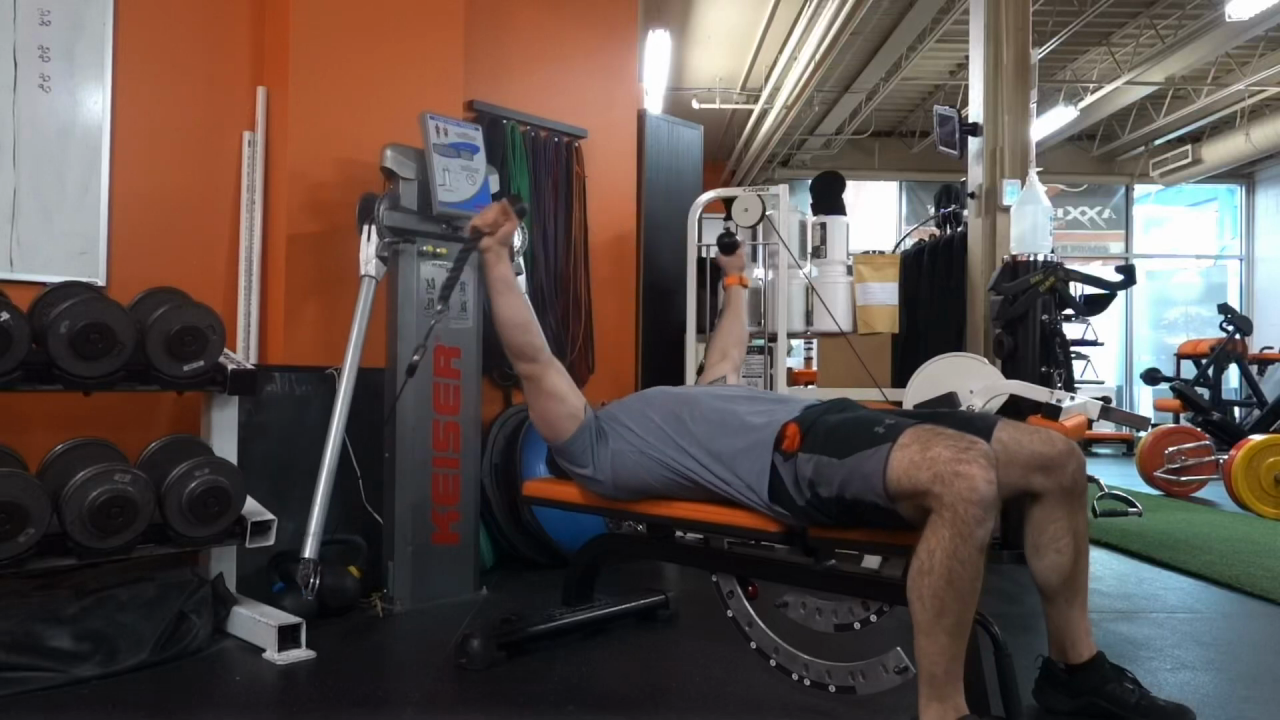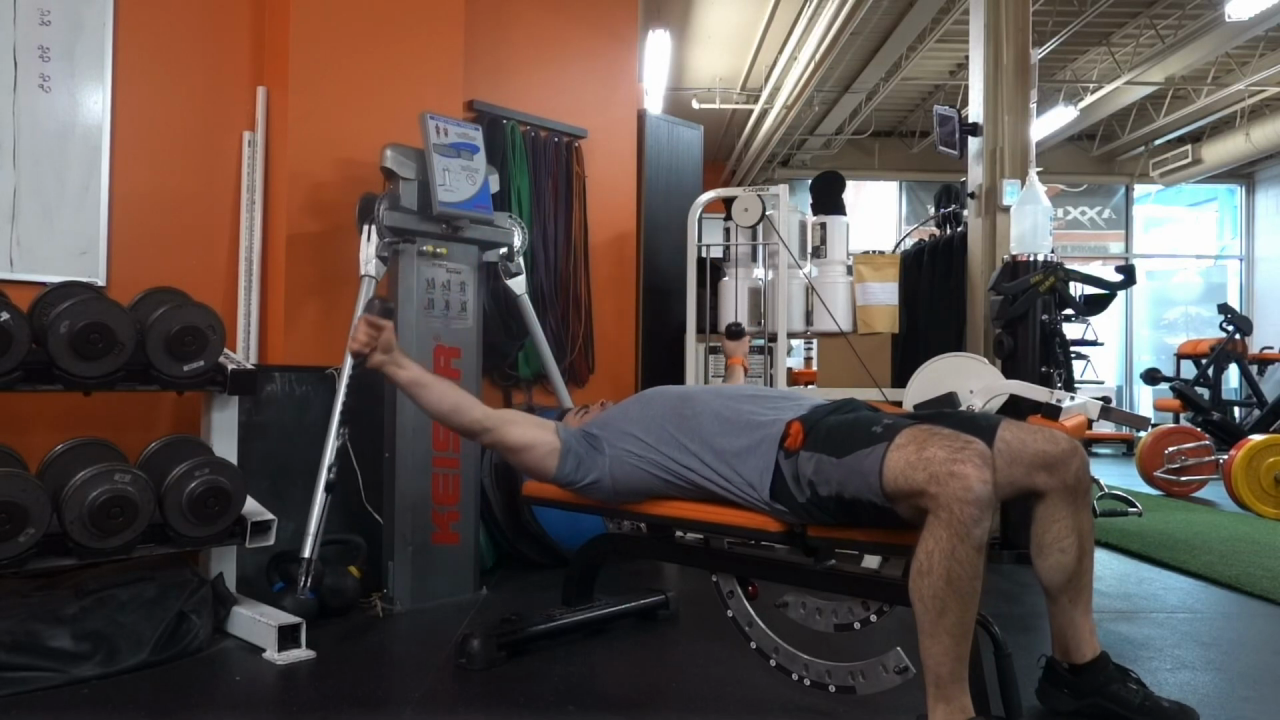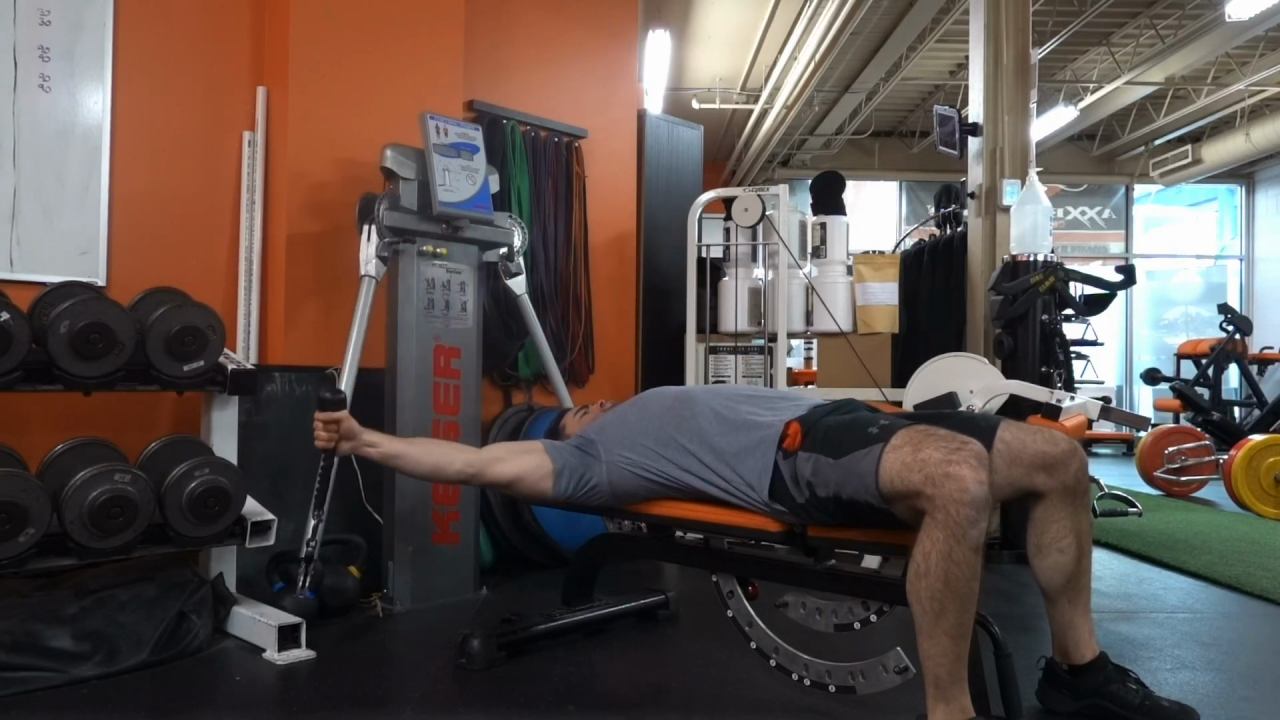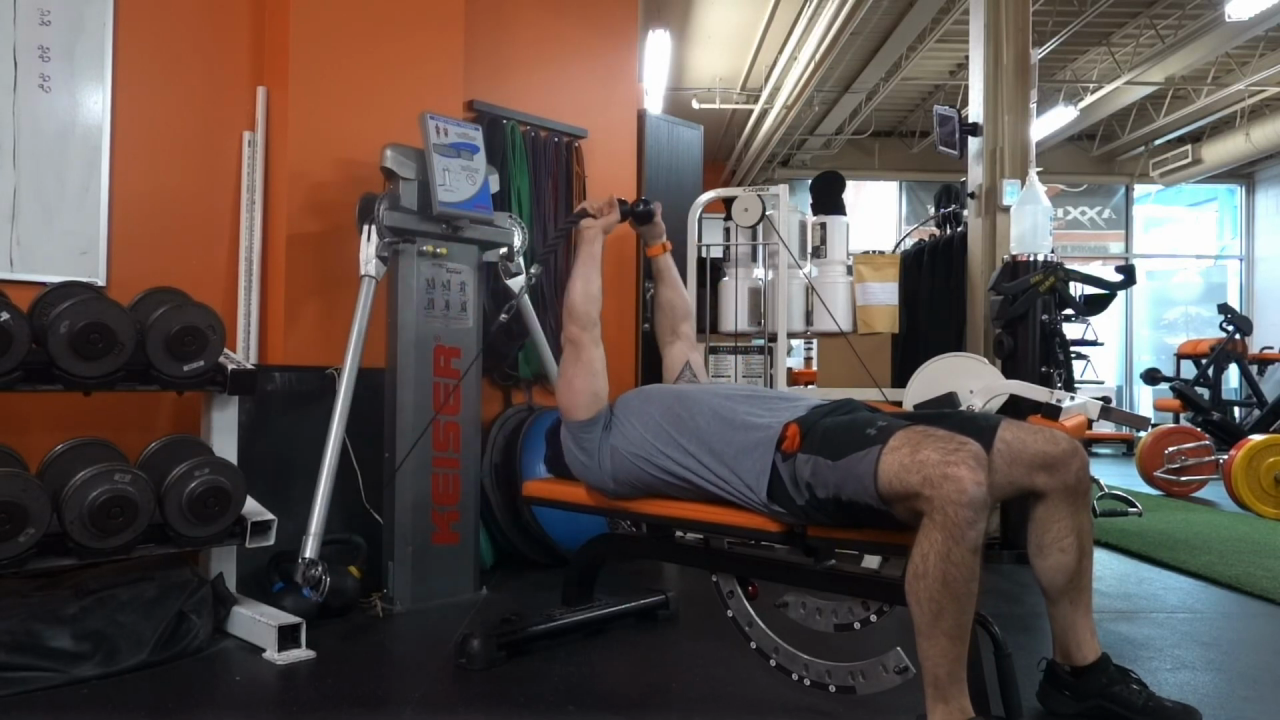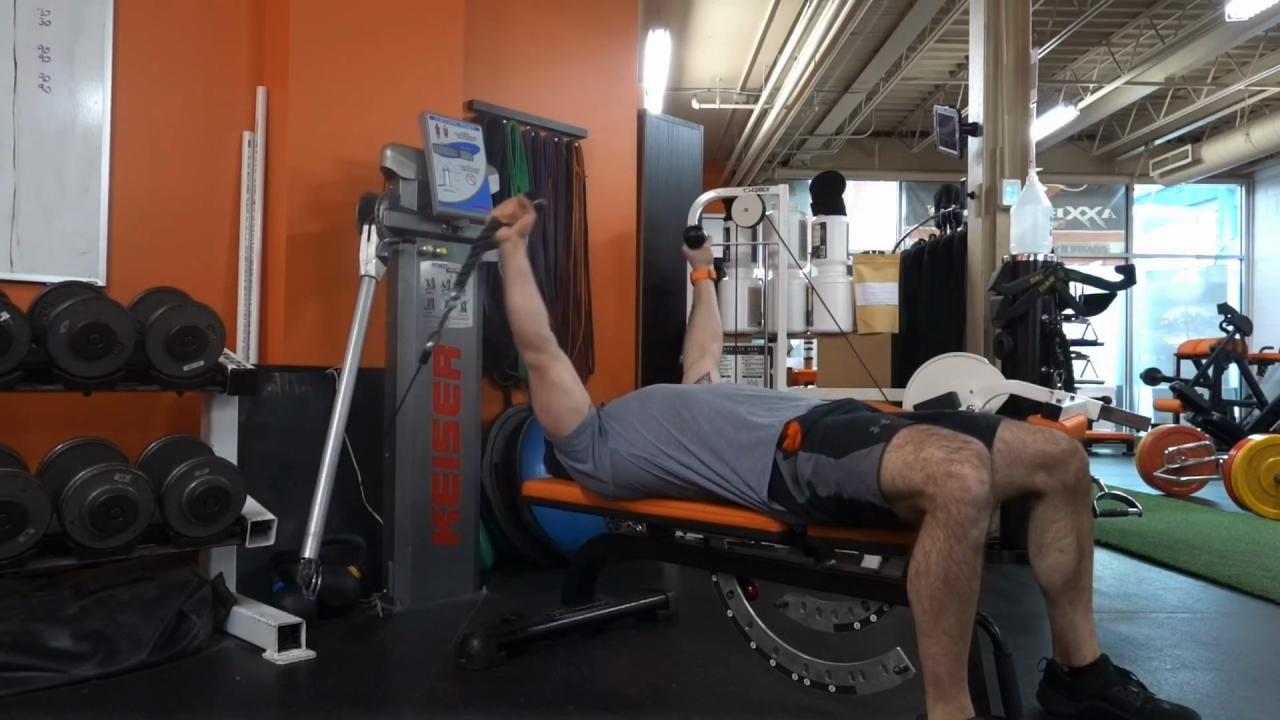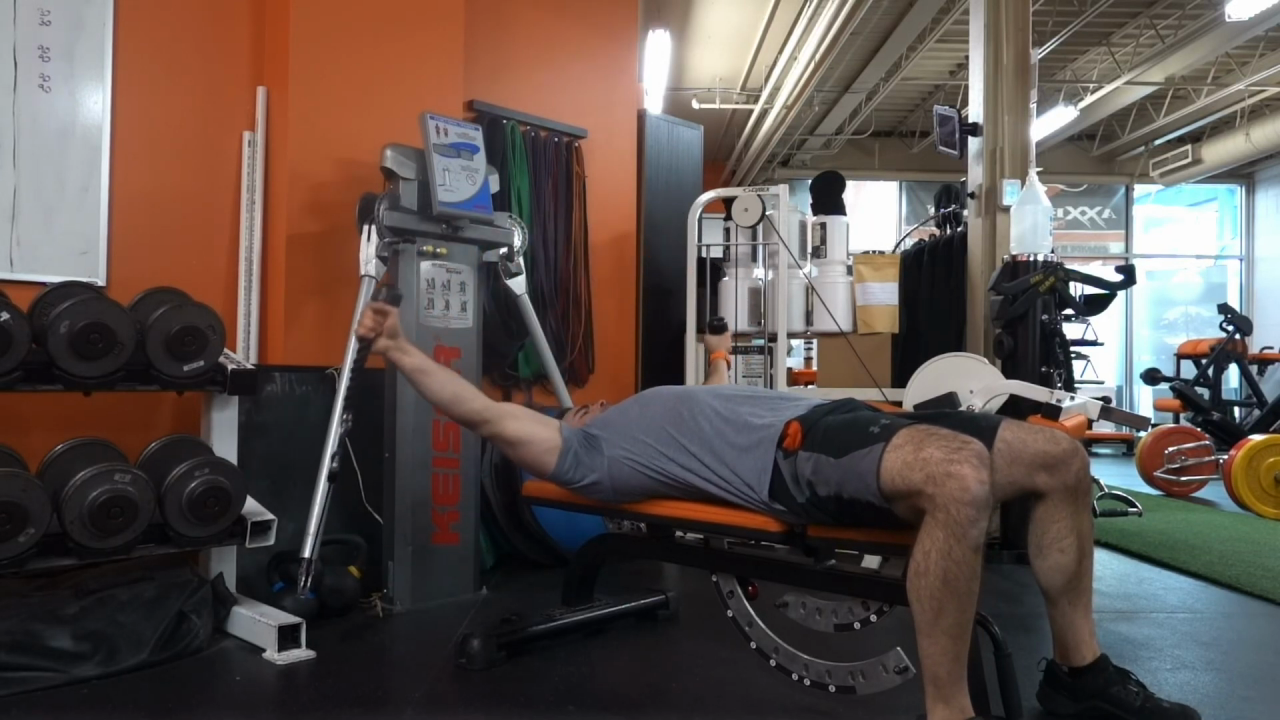
dt=0.7s
person 1, frame 1
left shoulder: (667, 415)
right shoulder: (595, 450)
left elbow: (724, 365)
right elbow: (534, 365)
left wrist: (737, 285)
right wrist: (498, 256)
left hip: (833, 417)
right hip: (788, 453)
left knee: (1056, 460)
right knee: (967, 480)
person 1, frame 2
left shoulder: (644, 413)
right shoulder: (588, 454)
right elbow: (488, 424)
left wrist: (736, 363)
right wrist: (392, 362)
left hip: (834, 419)
right hip: (794, 453)
left knee: (1058, 459)
right knee: (964, 477)
person 1, frame 3
left shoulder: (635, 417)
right shoulder: (587, 458)
right elbow: (482, 461)
left wrist: (728, 396)
right wrist: (366, 438)
left hip: (830, 415)
right hip: (791, 453)
left knee: (1058, 458)
right knee: (961, 479)
person 1, frame 4
left shoulder: (669, 403)
right shoulder: (598, 450)
left elbow: (677, 335)
right elbow: (580, 338)
left wrist: (658, 252)
right wrist: (592, 236)
right hip: (789, 456)
left knee: (1059, 459)
right knee: (958, 480)
person 1, frame 5
left shoulder: (664, 408)
right shoulder: (595, 451)
left elbow: (700, 359)
right elbow: (543, 358)
left wrist: (702, 281)
right wrist: (515, 248)
left hip: (835, 418)
right hip: (789, 455)
left knee: (1060, 460)
right knee: (961, 480)
person 1, frame 6
left shoulder: (641, 415)
right shoulder: (589, 454)
right elbow: (489, 416)
left wrist: (718, 358)
right wrist: (398, 348)
left hip: (838, 416)
right hip: (792, 452)
left knee: (1059, 460)
right knee: (962, 478)
